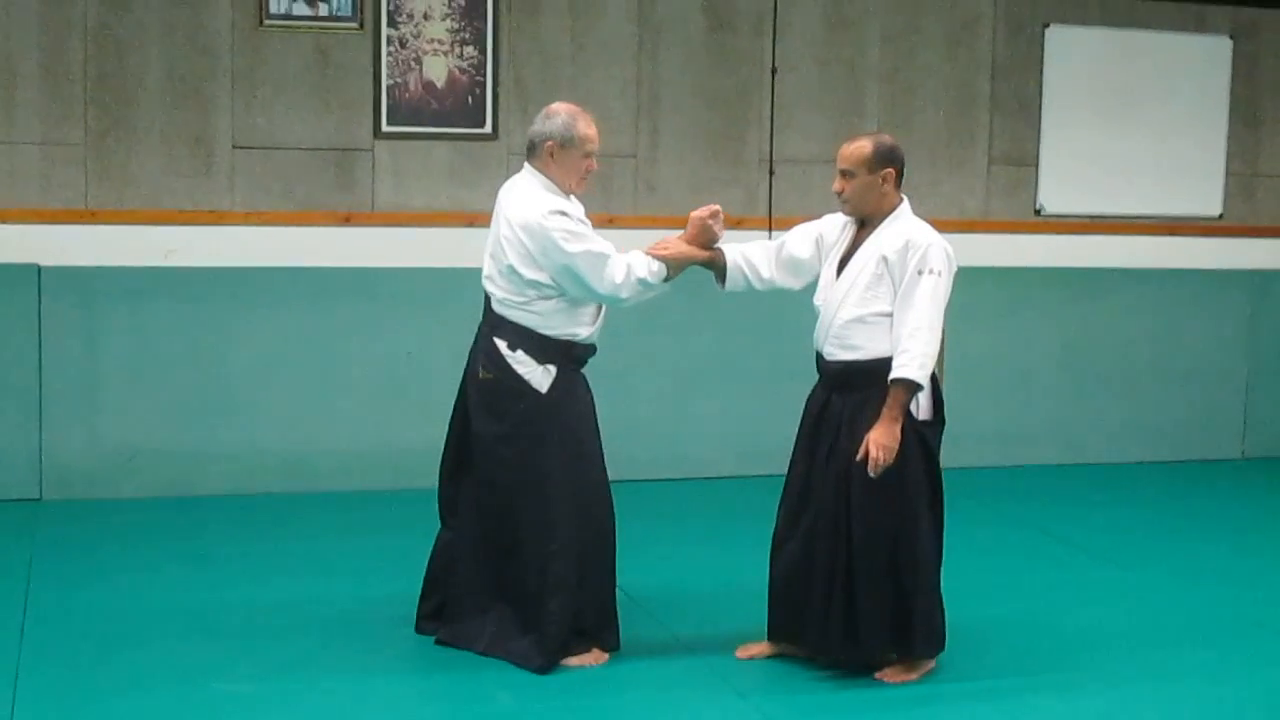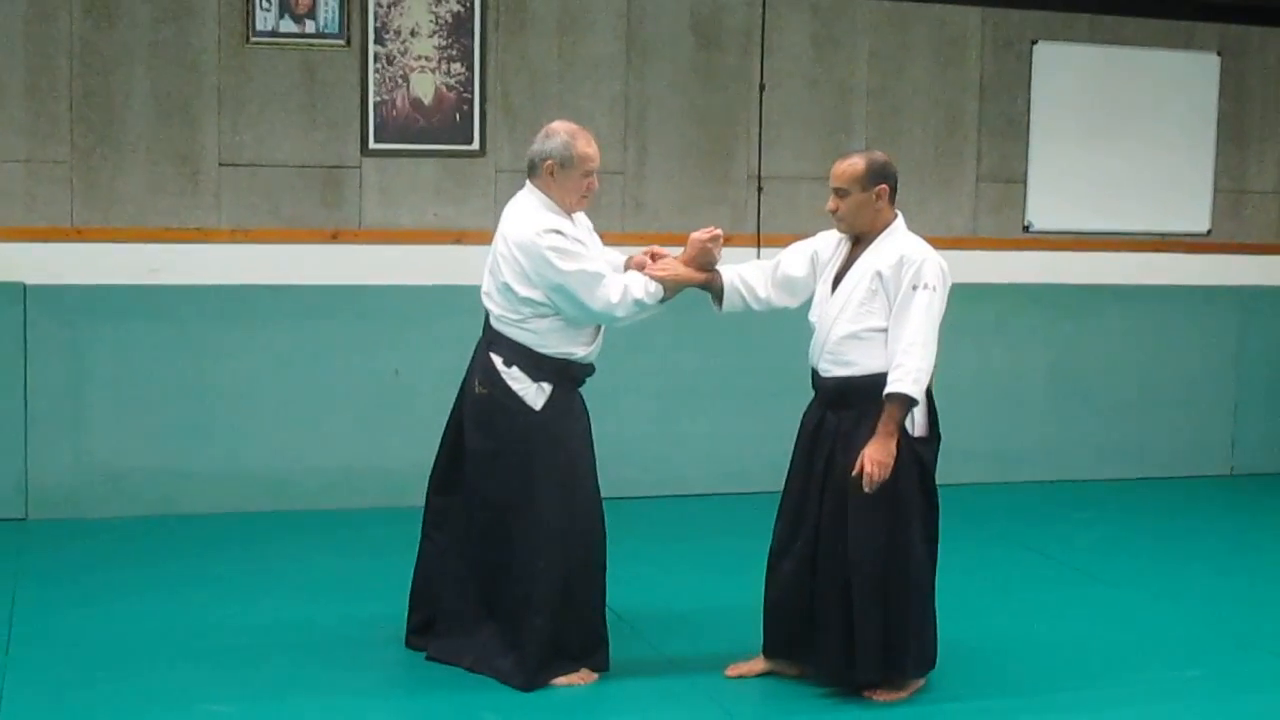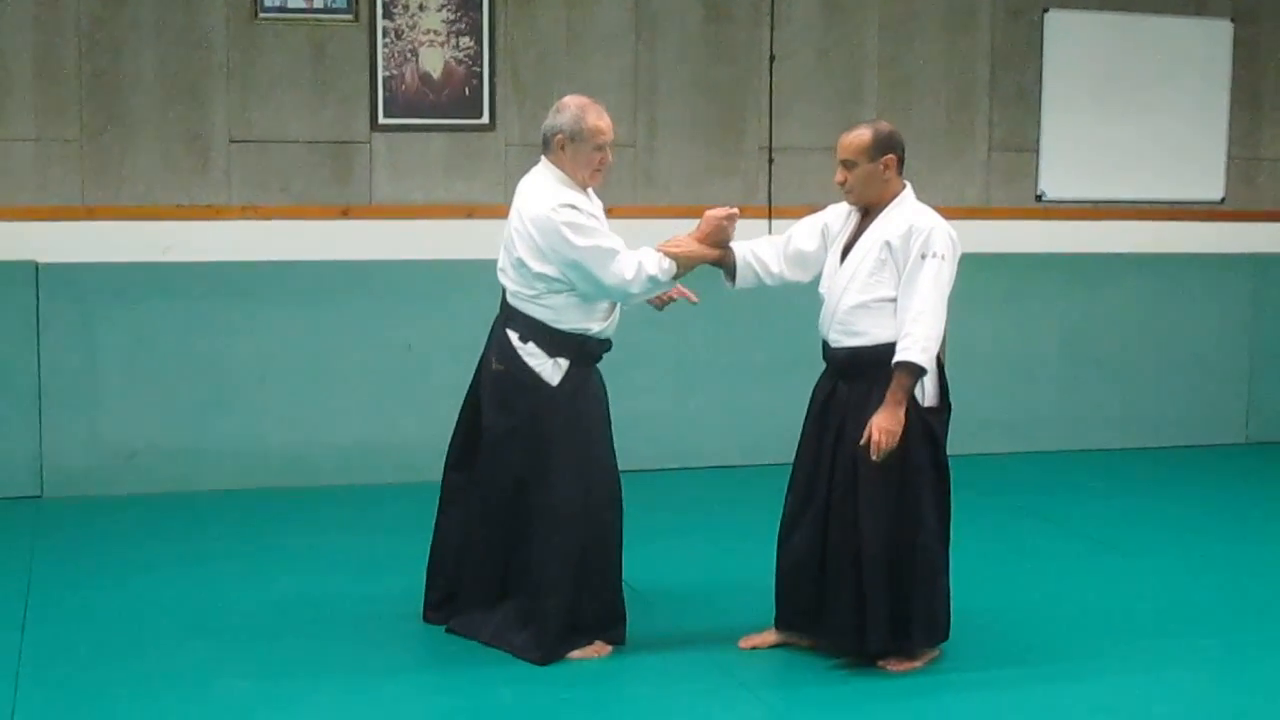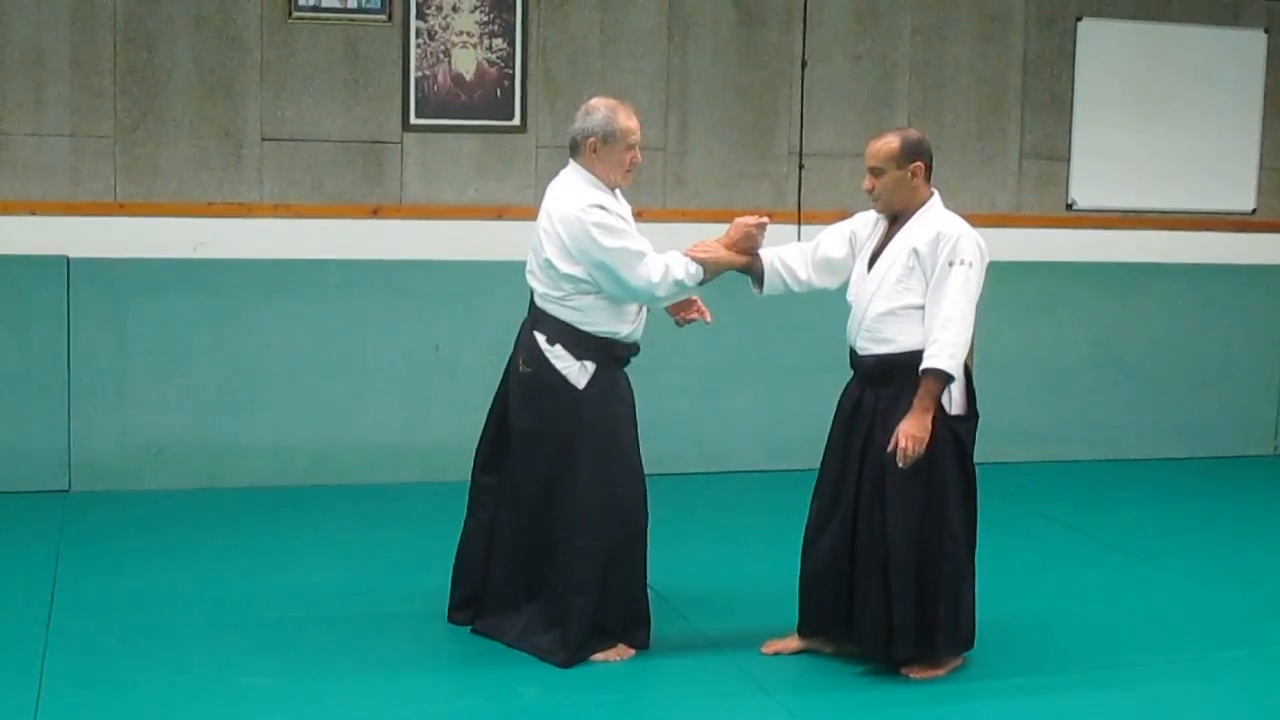
dt=0.7s
person 1, frame 1
left shoulder: (528, 192)
right shoulder: (542, 216)
left elbow: (589, 266)
right elbow: (613, 280)
left wrist: (670, 252)
right wrist: (685, 249)
left hip: (506, 362)
right hip: (534, 373)
left knee: (488, 489)
right knee: (564, 502)
left ankle: (459, 610)
right ankle: (560, 635)
person 1, frame 2
left shoulder: (551, 211)
right shoulder: (538, 234)
left elbow: (595, 269)
right elbow: (608, 301)
left wrist: (629, 263)
right wrist: (685, 268)
left hip: (506, 381)
right hip: (529, 391)
left knee: (476, 505)
right knee: (556, 521)
left ankle: (447, 624)
right ankle: (548, 655)
person 1, frame 3
left shoulder: (557, 187)
right shoulder: (554, 209)
left elbow: (601, 266)
right elbow: (620, 276)
left wrist: (651, 283)
right wrist: (697, 245)
left hip: (521, 356)
right hip: (547, 366)
left knee: (496, 480)
right knee: (574, 496)
left ankle: (465, 599)
right ankle: (562, 629)
person 1, frame 4
left shoulder: (585, 190)
right shoulder: (583, 209)
left elbow: (624, 271)
right elbow: (648, 276)
left wrist: (669, 297)
right wrist: (726, 251)
left hip: (554, 359)
right hip: (574, 370)
left knee: (526, 484)
right knee: (598, 498)
left ankle: (492, 600)
right ankle: (584, 630)
person 2, frame 1
left shoulder: (920, 245)
right shoulder: (834, 230)
left elbow: (918, 340)
right elbow: (770, 261)
left wrist: (890, 420)
right wrist: (700, 254)
left hip: (888, 402)
right hip: (833, 396)
left knee: (892, 529)
right knee: (807, 519)
left ankle: (915, 649)
right ankle: (794, 632)
person 2, frame 2
left shoulder: (914, 261)
right shoulder: (829, 247)
left elbow: (913, 355)
right elbow: (765, 280)
left wrist: (885, 435)
right wrist: (696, 277)
left hip: (883, 417)
right hip: (829, 412)
left knee: (885, 548)
right knee: (803, 536)
left ankle: (903, 667)
right ankle: (790, 650)
person 2, frame 3
left shoulder: (922, 230)
right shoulder: (837, 220)
left elbow: (920, 325)
right elbow: (776, 256)
left wrist: (892, 405)
right wrist: (710, 253)
left hip: (893, 387)
right hip: (839, 384)
left knee: (895, 519)
right knee: (814, 507)
left ankle: (915, 638)
right ankle: (802, 622)
person 2, frame 4
left shoulder: (951, 237)
right shoulder: (867, 227)
left elbow: (949, 331)
right elbow: (805, 262)
left wrist: (921, 411)
right wrist: (740, 259)
left hip: (922, 393)
right hip: (867, 390)
left knee: (922, 525)
right knee: (840, 513)
left ankle: (939, 645)
right ankle: (827, 627)
